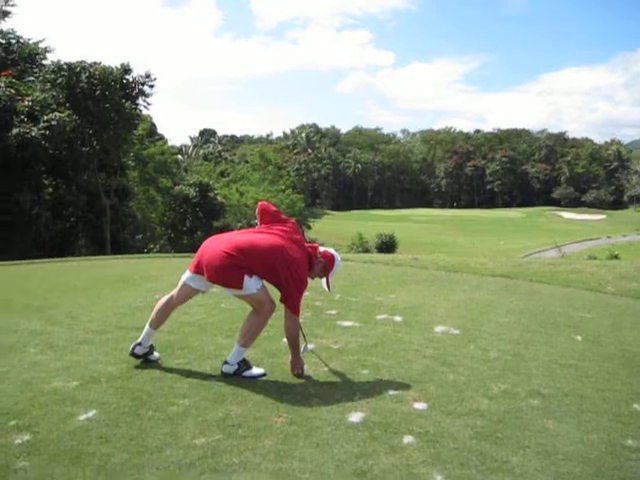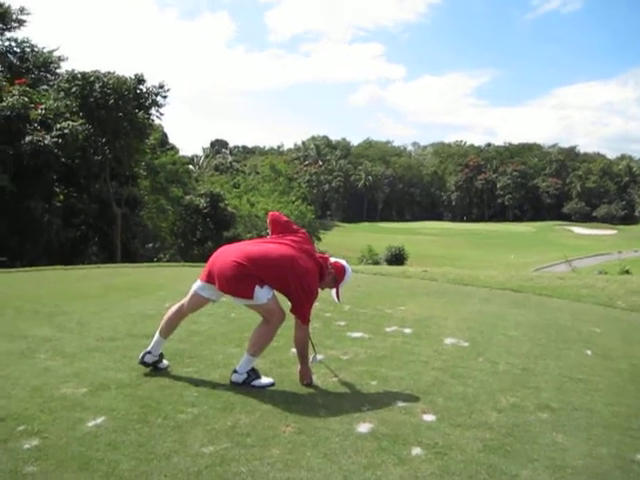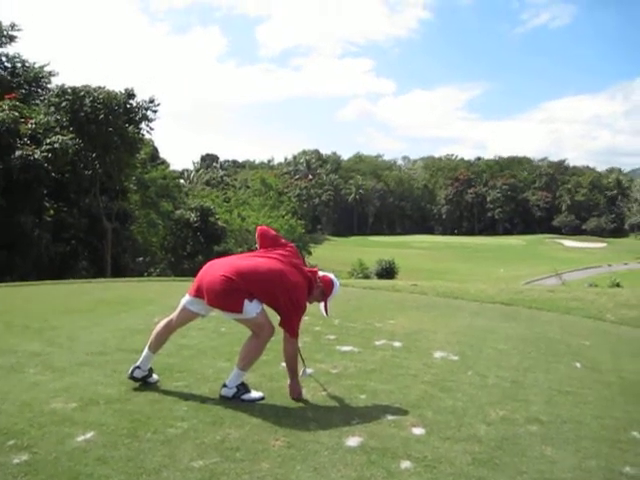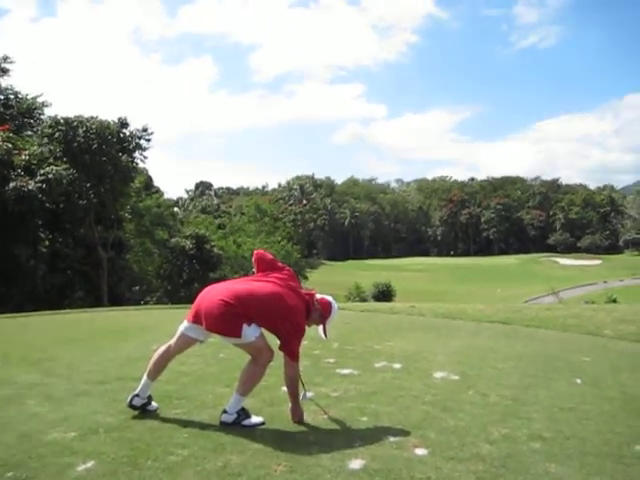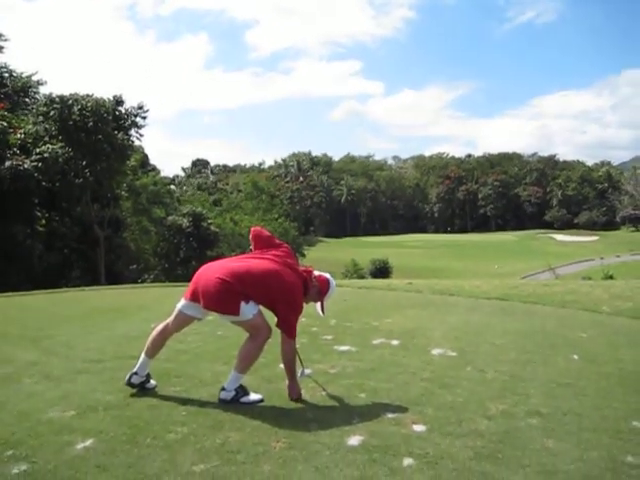
dt=1s
person 1, frame 1
left shoulder: (291, 229)
right shoulder: (299, 270)
left elbow: (262, 206)
right elbow: (291, 316)
right wrist: (295, 356)
left hip: (211, 245)
right hip: (227, 261)
left knee: (175, 297)
right knee: (265, 306)
left ankle: (142, 346)
right ankle: (233, 364)
person 1, frame 2
left shoulder: (303, 239)
right shoulder: (309, 281)
left elbow: (273, 216)
right elbow: (301, 326)
right wrist: (304, 366)
left hip: (222, 255)
right hip: (238, 271)
left knee: (186, 306)
right knee: (275, 316)
left ankle: (151, 354)
right ankle: (242, 373)
person 1, frame 3
left shoulder: (291, 253)
right shoulder: (298, 294)
left elbow: (261, 231)
right elbow: (290, 340)
right wrist: (294, 380)
left hip: (211, 269)
right hip: (227, 285)
left knee: (174, 321)
right knee: (264, 330)
left ankle: (141, 368)
right ankle: (232, 387)
person 1, frame 4
left shoulder: (288, 276)
right shoulder: (296, 317)
left elbow: (258, 255)
right elbow: (291, 364)
right wrist: (295, 405)
left hip: (208, 295)
right hip: (225, 309)
left knee: (173, 347)
right knee: (263, 355)
left ankle: (140, 396)
right ankle: (232, 413)
person 1, frame 5
left shoulder: (285, 254)
right shoulder: (293, 294)
left elbow: (255, 232)
right elbow: (288, 341)
right wrist: (292, 382)
left hip: (205, 273)
right hip: (223, 288)
left knee: (171, 325)
right knee: (261, 332)
left ankle: (138, 375)
right ankle: (231, 390)
